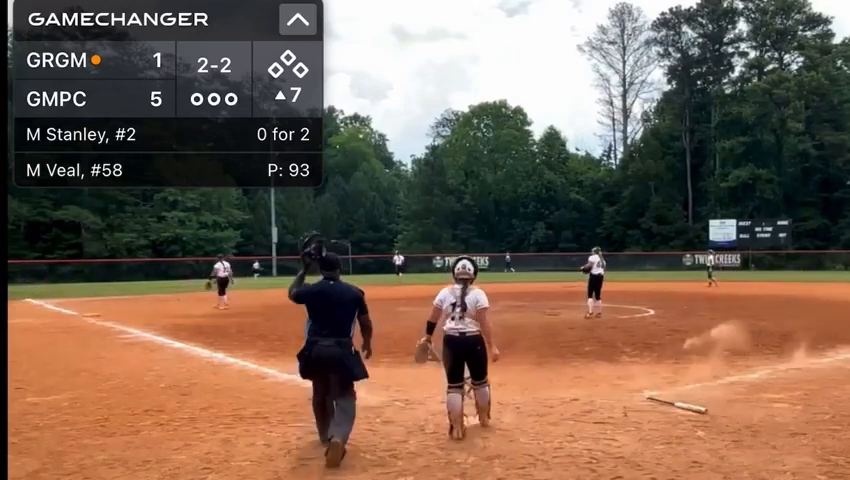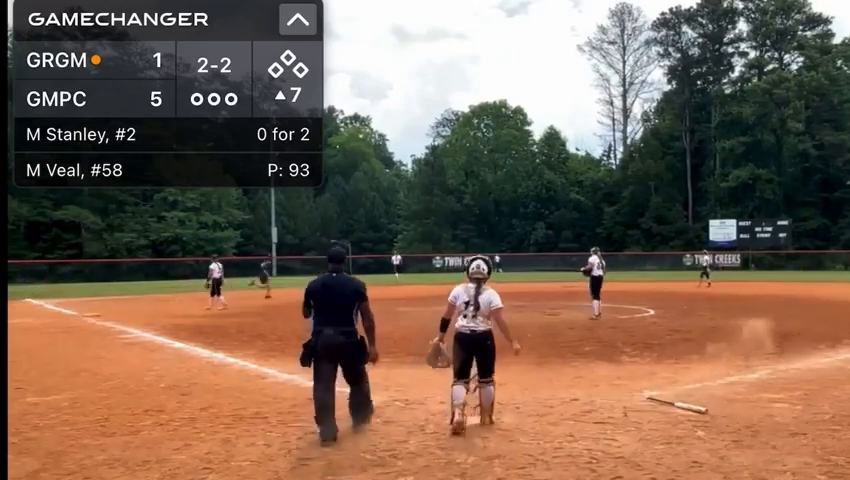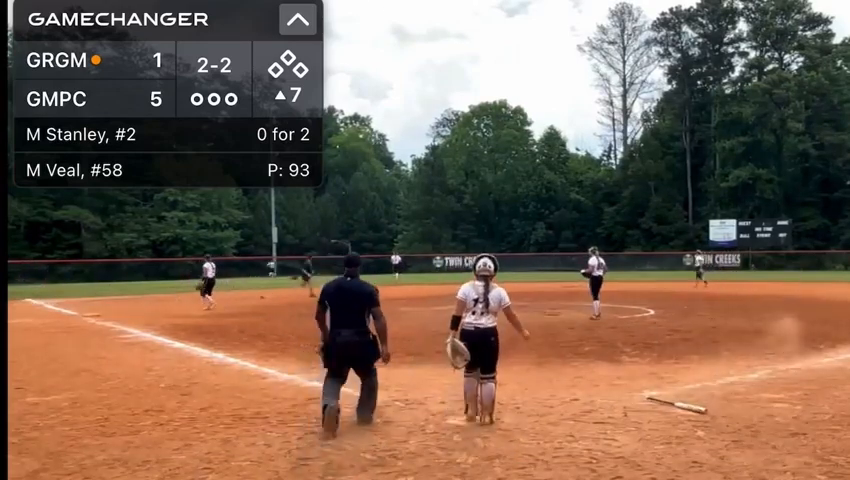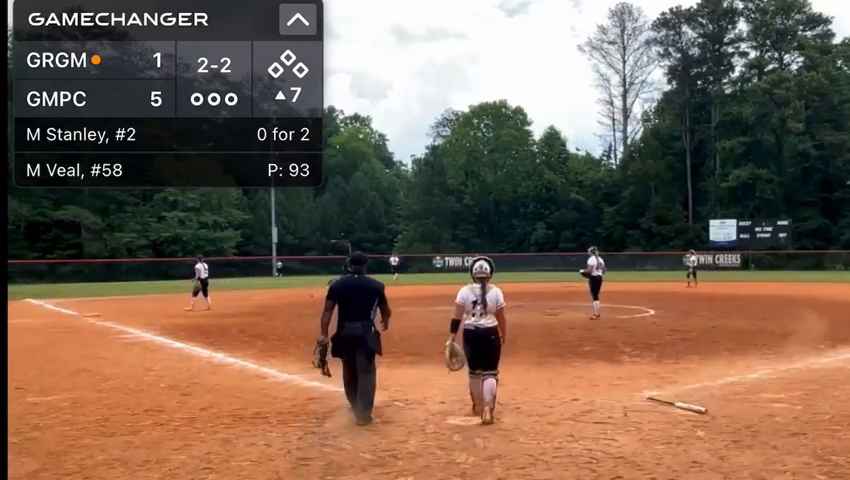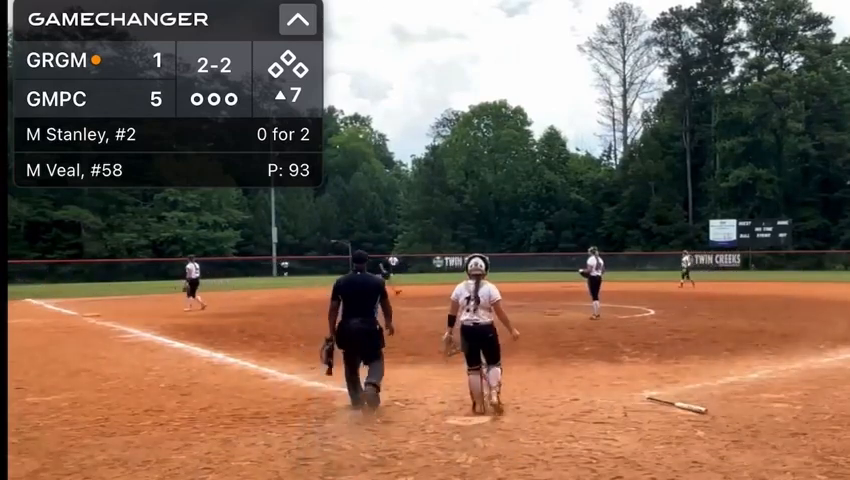
dt=0.3s
person 1, frame 1
left shoulder: (310, 291)
right shoulder: (354, 293)
left elbow: (292, 293)
right elbow: (366, 325)
left wrist: (304, 269)
right wrist: (367, 344)
left hip: (315, 350)
right hip: (342, 352)
left knee: (320, 396)
right knee: (344, 398)
left ankle: (327, 436)
right ankle: (337, 437)
person 1, frame 2
left shoulder: (313, 285)
right shoulder: (355, 285)
left elbow: (306, 314)
right elbow: (367, 315)
right wrist: (372, 345)
left hip: (321, 339)
right hip: (347, 339)
left knee: (323, 386)
right knee: (358, 379)
left ankle: (327, 432)
right ankle: (360, 417)
person 1, frame 3
left shoulder: (329, 287)
right shoulder: (368, 289)
left elbow: (319, 315)
right elbow: (378, 318)
left wrist: (325, 334)
right wrist: (384, 345)
left hip: (336, 339)
right hip: (360, 339)
left knee: (334, 377)
right knee: (368, 377)
left ankle: (330, 406)
right ankle: (364, 415)
person 1, frame 4
left shoulder: (337, 285)
right shoulder: (375, 285)
left elbow: (327, 310)
right elbow: (386, 311)
left wrist: (323, 334)
right wrist: (385, 323)
left hip: (344, 332)
right hip: (365, 332)
left knee: (349, 371)
right knee: (366, 372)
left ankle: (355, 404)
right ankle: (363, 413)
person 1, frame 5
left shoulder: (340, 282)
right shoulder: (377, 282)
left elbow: (333, 309)
right elbow: (386, 307)
left wrist: (331, 332)
right wrist: (389, 323)
left hip: (348, 328)
right hip: (369, 327)
left knee: (351, 365)
right knee: (375, 359)
left ankle: (357, 400)
right ankle: (371, 387)
person 2, frame 1
left shoulder: (445, 293)
right shoulder: (478, 294)
left elbow: (433, 319)
right elbow: (484, 323)
left wrist: (427, 337)
right wrist: (492, 347)
left hip: (451, 342)
right hip: (473, 341)
left knee: (454, 385)
right knee: (480, 381)
left ankle: (456, 428)
right ankle: (484, 417)
person 2, frame 2
left shoulder: (458, 290)
right shoulder: (491, 294)
left elbow: (446, 316)
right elbow: (500, 322)
left wrist: (440, 336)
right wrist: (513, 342)
left hip: (462, 338)
right hip: (484, 338)
left knee: (460, 378)
right knee: (486, 379)
left ankle: (458, 415)
right ankle: (486, 417)
person 2, frame 3
left shoulder: (466, 288)
right shoulder: (498, 292)
left elbow: (457, 314)
right elbow: (511, 316)
left wrist: (452, 335)
right wrist: (523, 331)
left hip: (468, 334)
right hip: (488, 335)
left knee: (470, 371)
right knee: (488, 375)
left ankle: (471, 409)
right ankle: (486, 414)
person 2, frame 4
left shoulder: (465, 291)
right shoulder: (496, 292)
left elbow: (457, 317)
right elbow: (501, 318)
left wrist: (451, 338)
right wrist: (502, 335)
left hip: (470, 334)
right hip: (490, 334)
left knee: (474, 371)
right knee: (490, 372)
left ankle: (478, 406)
right ankle: (487, 411)
person 2, frame 5
left shoulder: (460, 288)
right shoulder: (490, 288)
left elbow: (452, 313)
right elbow: (500, 312)
left wrist: (449, 331)
right wrist: (512, 330)
left hip: (467, 330)
right hip: (486, 330)
left knee: (473, 368)
right knee: (494, 364)
left ankle: (478, 404)
right ankle: (494, 396)
